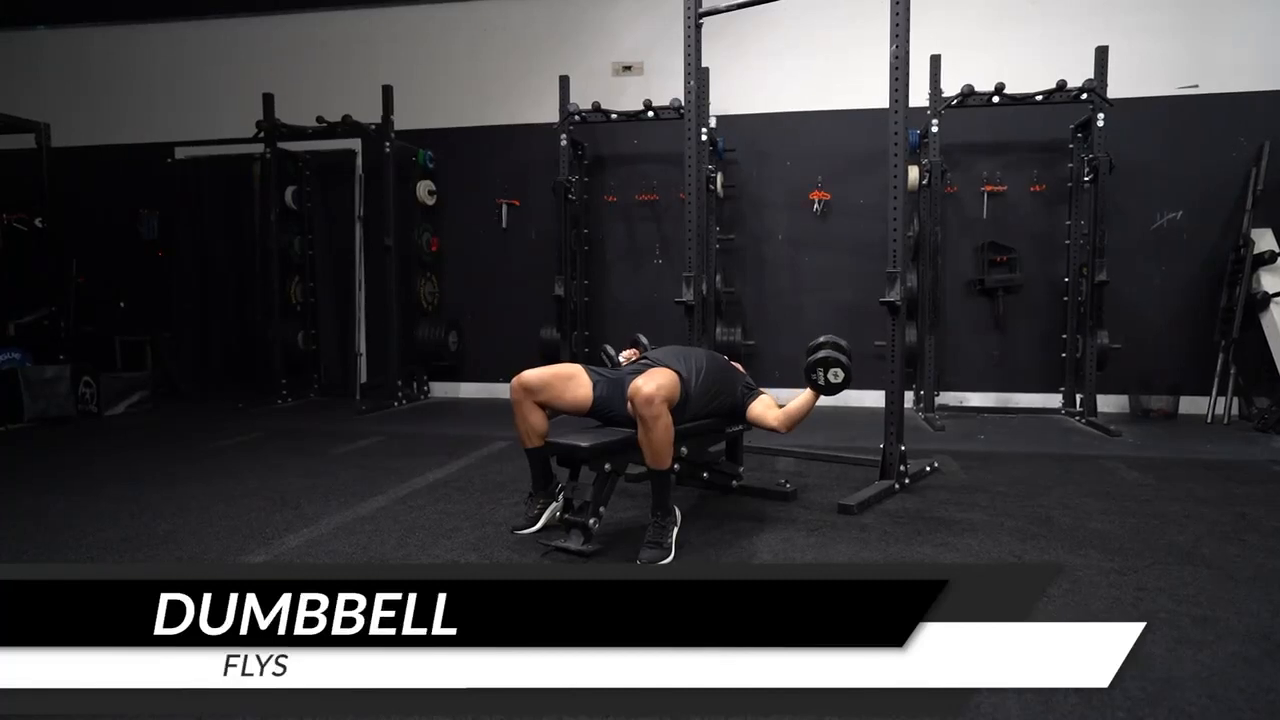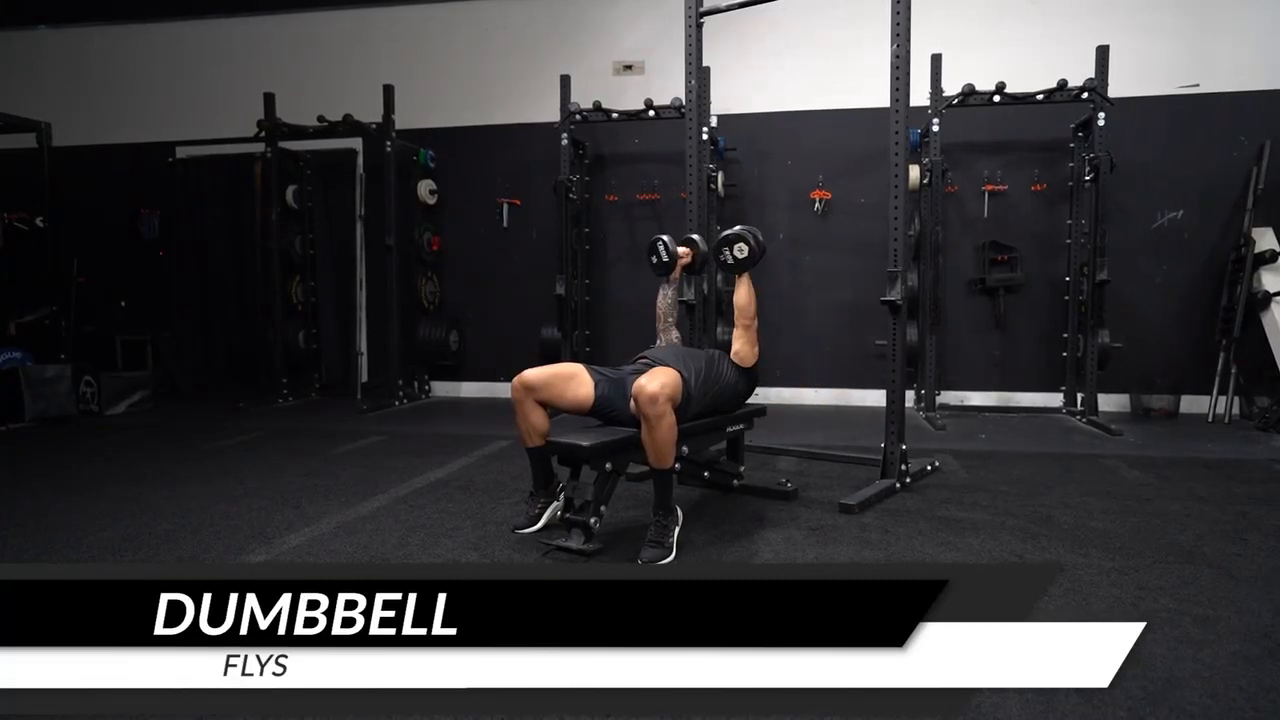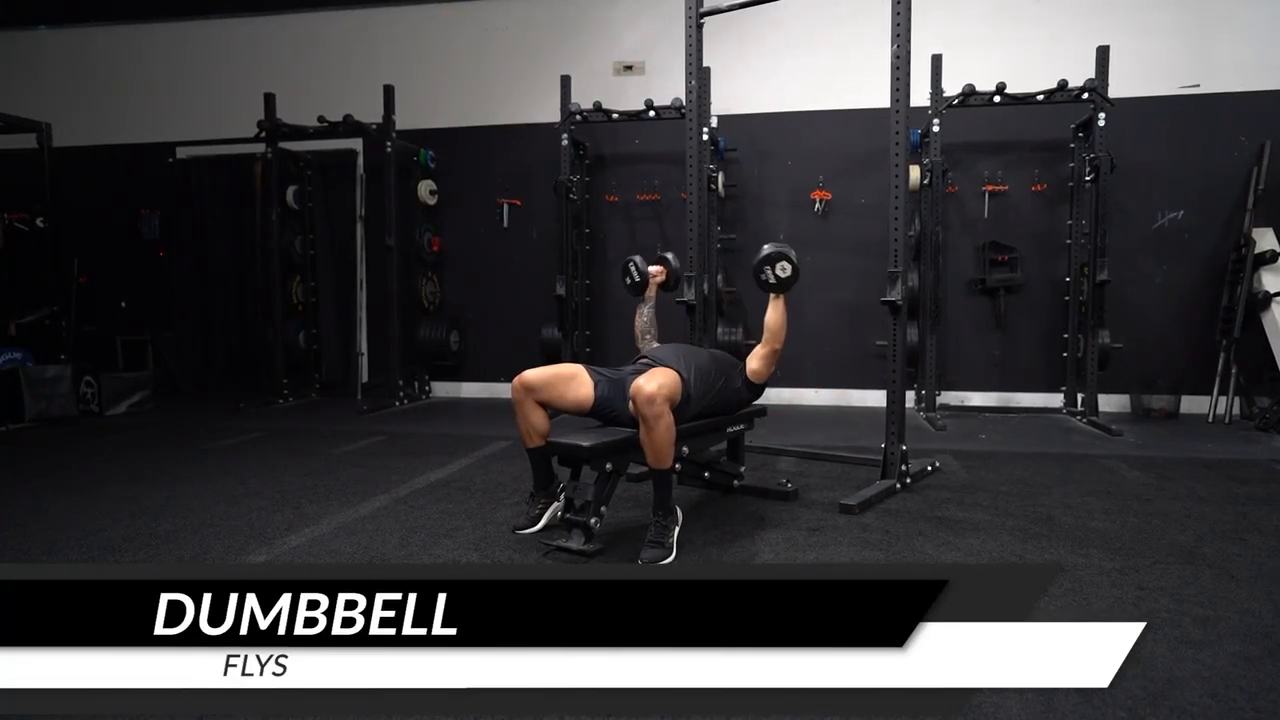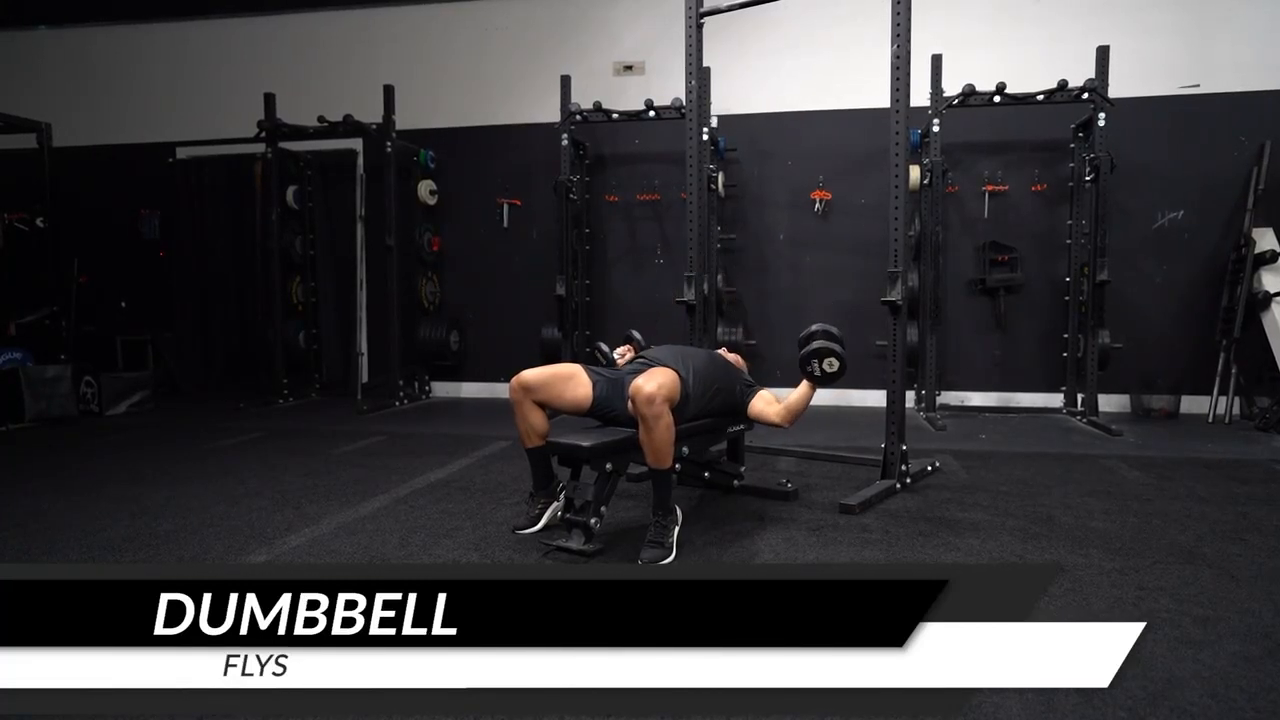
dt=1s
person 1, frame 1
left shoulder: (742, 389)
left elbow: (780, 421)
right wrist: (628, 363)
left hip: (652, 392)
right hip: (627, 378)
left knee: (647, 394)
right knee: (524, 385)
left ankle: (663, 516)
right ankle: (545, 494)
person 1, frame 2
left shoulder: (738, 377)
right shoulder: (692, 359)
left elbow: (746, 324)
right elbow: (666, 322)
left wrist: (741, 272)
right wrist: (674, 272)
left hip: (656, 390)
right hip: (624, 379)
left knee: (650, 393)
right knee: (525, 384)
left ankle: (665, 516)
right ankle: (546, 491)
person 1, frame 3
left shoulder: (742, 382)
right shoulder: (702, 362)
left elbow: (771, 346)
right elbow: (646, 340)
left wrist: (776, 294)
right wrist: (651, 288)
left hip: (651, 392)
right hip: (625, 378)
left knee: (648, 393)
right knee: (525, 385)
left ankle: (665, 516)
right ankle: (547, 492)
person 1, frame 4
left shoulder: (739, 385)
left elbow: (782, 416)
left wrist: (812, 377)
right wrist: (625, 362)
left hip: (653, 392)
right hip: (626, 378)
left knee: (648, 393)
right knee: (523, 385)
left ankle: (664, 516)
right ankle: (546, 493)
